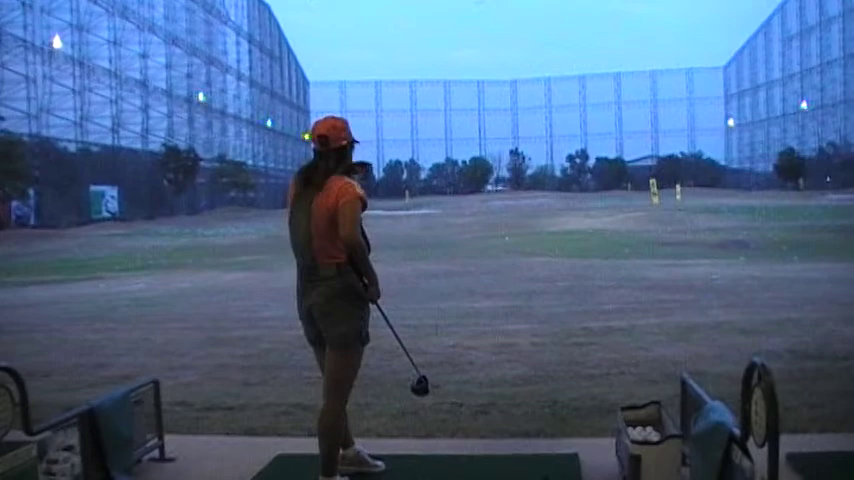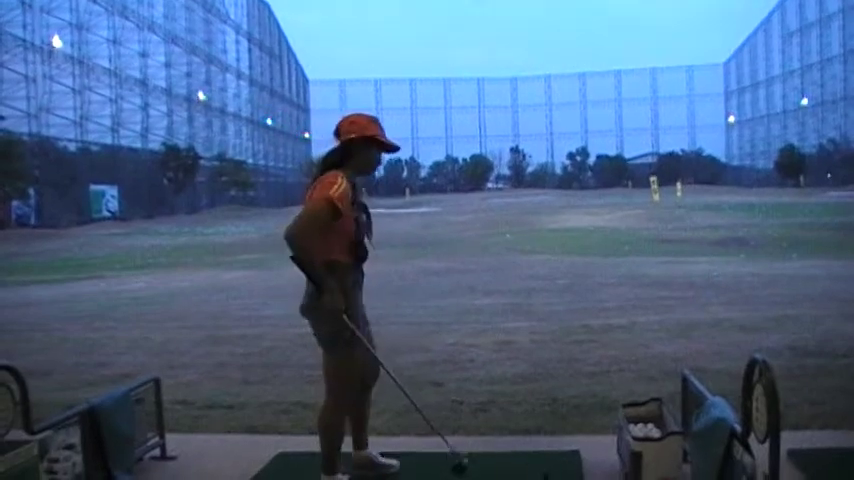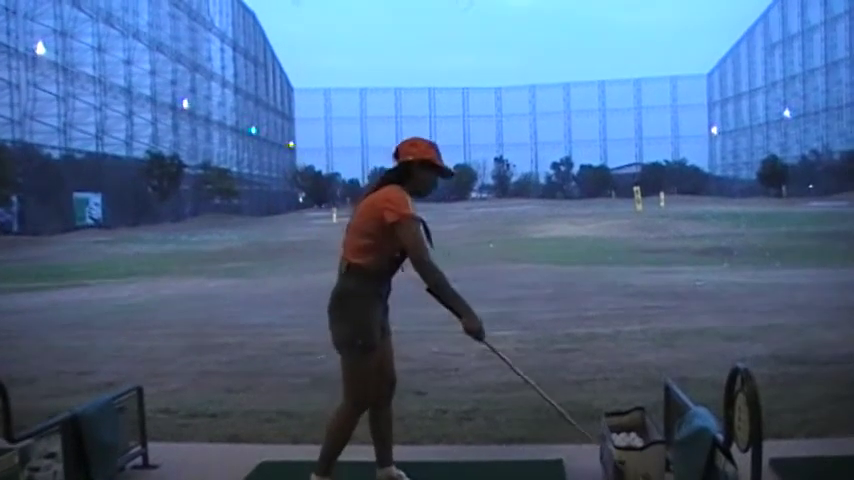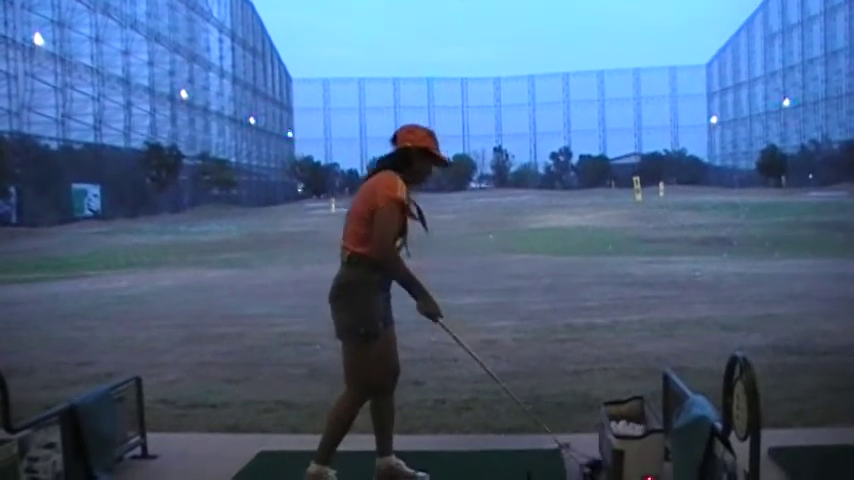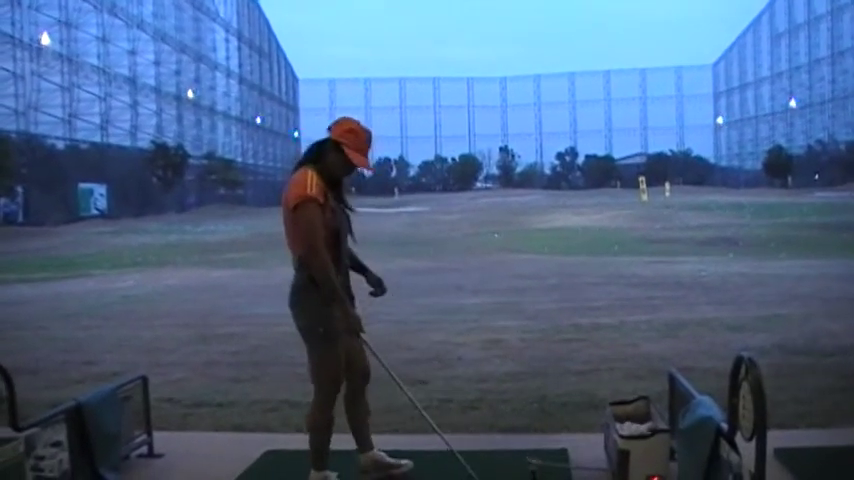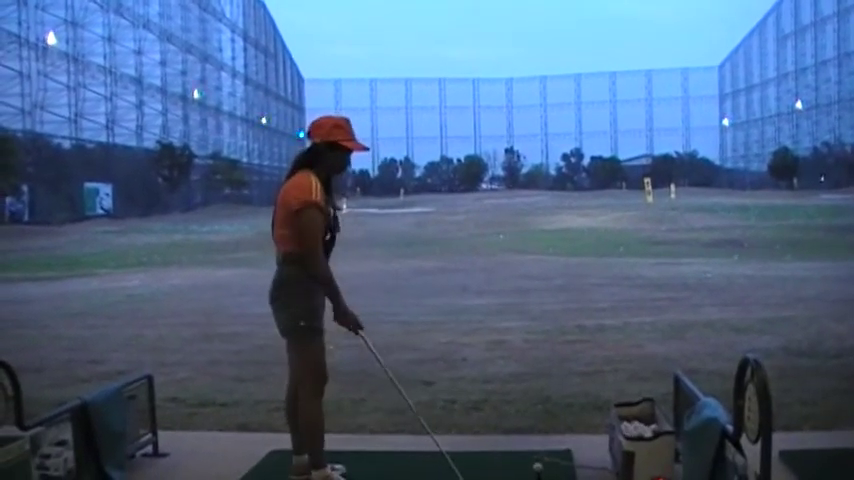
dt=0.7s
person 1, frame 1
left shoulder: (299, 186)
right shoulder: (346, 188)
right elbow: (350, 237)
right wrist: (371, 279)
left hip: (308, 292)
right hip: (340, 292)
left knee: (335, 385)
right knee: (337, 391)
person 1, frame 2
left shoulder: (344, 186)
right shoulder: (336, 186)
right elbow: (295, 235)
right wrist: (327, 289)
left hip: (345, 294)
right hip: (334, 296)
left knee: (367, 372)
right knee: (340, 391)
person 1, frame 3
left shoulder: (387, 197)
right shoulder: (396, 201)
right elbow: (424, 264)
right wrist: (465, 312)
left hip: (369, 300)
right hip: (357, 302)
left knee: (384, 388)
right knee: (358, 399)
person 1, frame 4
left shoulder: (386, 186)
right shoulder: (391, 185)
right elbow: (382, 251)
right wrist: (423, 296)
left hip: (372, 291)
right hip: (359, 291)
left knee: (387, 376)
right knee: (361, 387)
person 1, frame 5
left shoulder: (327, 188)
right shoulder: (307, 185)
right elbow: (315, 255)
left wrist: (367, 273)
right wrist: (345, 308)
left hip: (333, 295)
right hip: (316, 297)
left knee: (359, 375)
right knee: (329, 388)
person 1, frame 6
left shoulder: (312, 185)
right shoulder: (308, 188)
right elbow: (313, 257)
left wrist: (336, 300)
right wrist: (341, 306)
left hip: (299, 290)
right hip: (298, 291)
left knee: (301, 380)
right knee: (313, 383)
